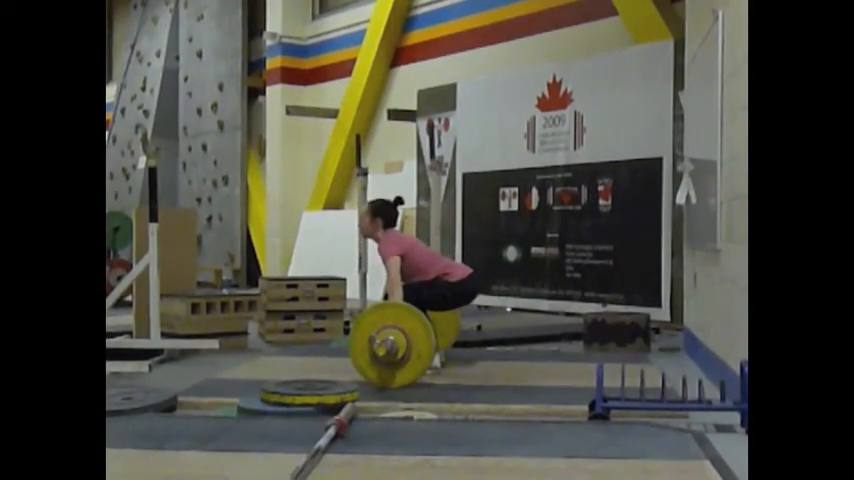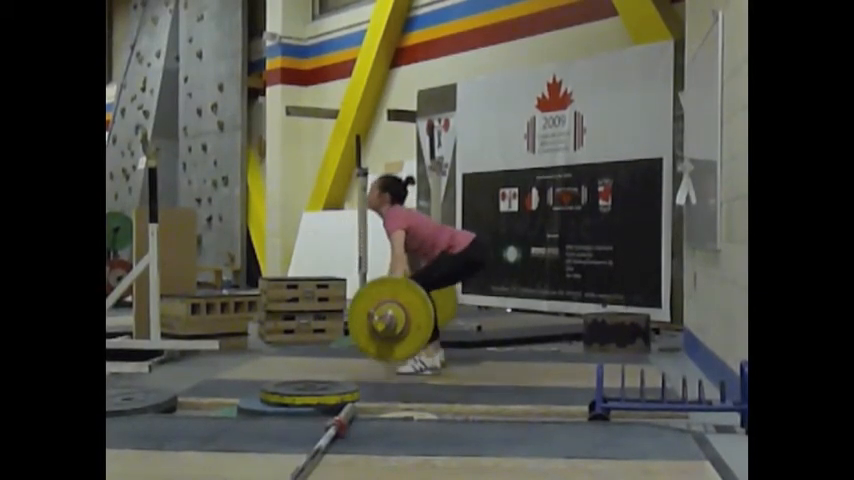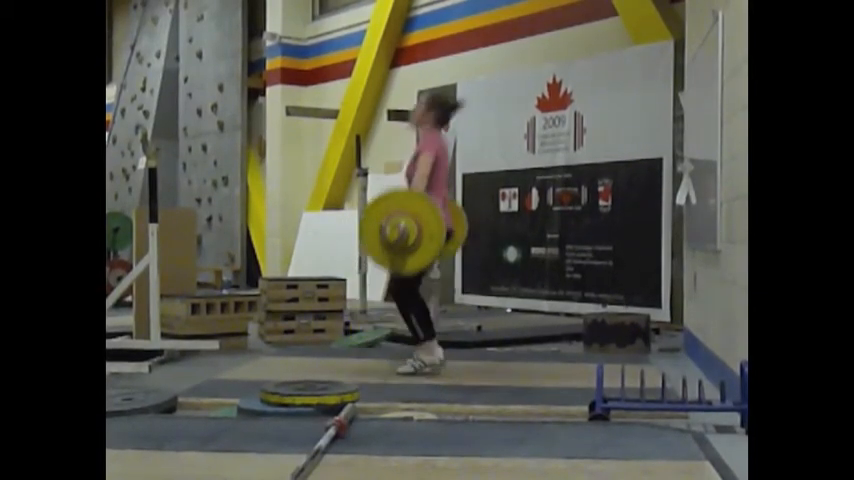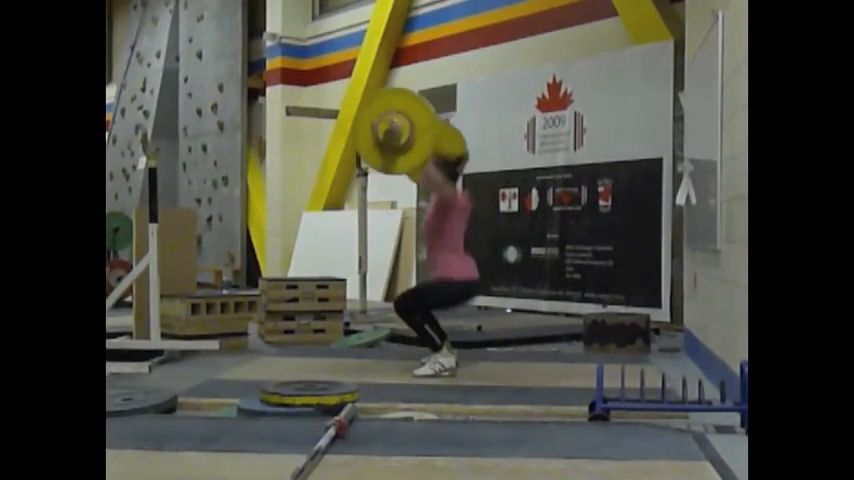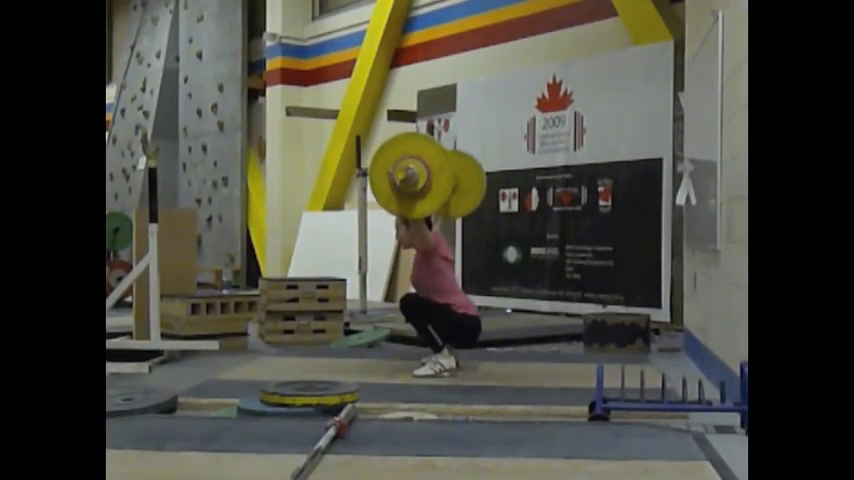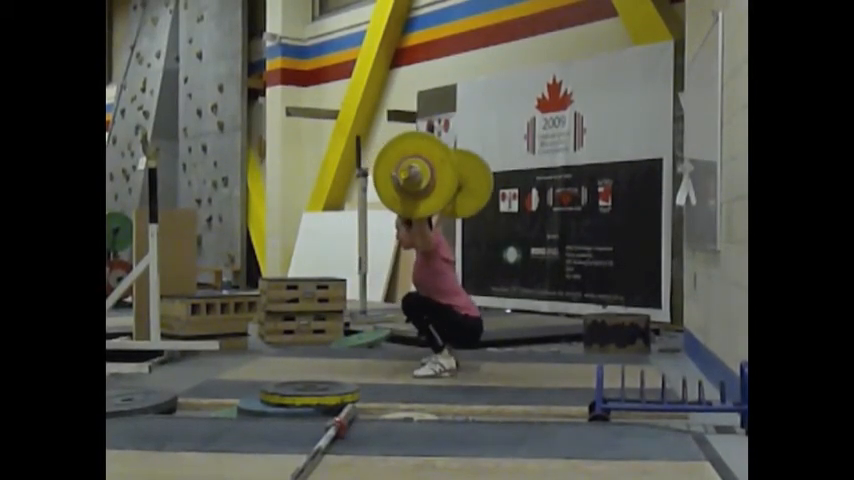
dt=0.4s
person 1, frame 1
left shoulder: (388, 243)
right shoulder: (396, 239)
left elbow: (395, 283)
right elbow: (405, 280)
left hip: (457, 285)
right hip: (461, 281)
person 1, frame 2
left shoulder: (393, 217)
right shoulder: (401, 214)
left elbow: (399, 260)
right elbow: (415, 255)
left hip: (464, 252)
right hip: (468, 249)
left ankle: (430, 357)
right ankle: (433, 351)
person 1, frame 3
left shoulder: (429, 140)
right shoulder: (433, 140)
left elbow: (420, 178)
left knee: (402, 289)
right knee: (404, 288)
left ankle: (427, 354)
right ankle: (430, 348)
person 1, frame 4
left shoulder: (451, 198)
right shoulder: (453, 201)
left elbow: (432, 177)
left hip: (460, 282)
right hip: (460, 280)
left knee: (405, 304)
right knee: (414, 304)
left ankle: (443, 357)
right ankle: (443, 349)
person 1, frame 5
left shoulder: (428, 247)
right shoulder: (432, 245)
left elbow: (418, 221)
left hip: (464, 325)
right hip: (463, 320)
left knee: (409, 303)
left ankle: (444, 359)
right ankle: (444, 352)
person 1, frame 6
left shoulder: (429, 247)
right shoulder: (434, 240)
left elbow: (420, 220)
left hip: (466, 326)
right hip: (463, 321)
left knee: (411, 302)
left ankle: (444, 360)
right ankle: (444, 352)
